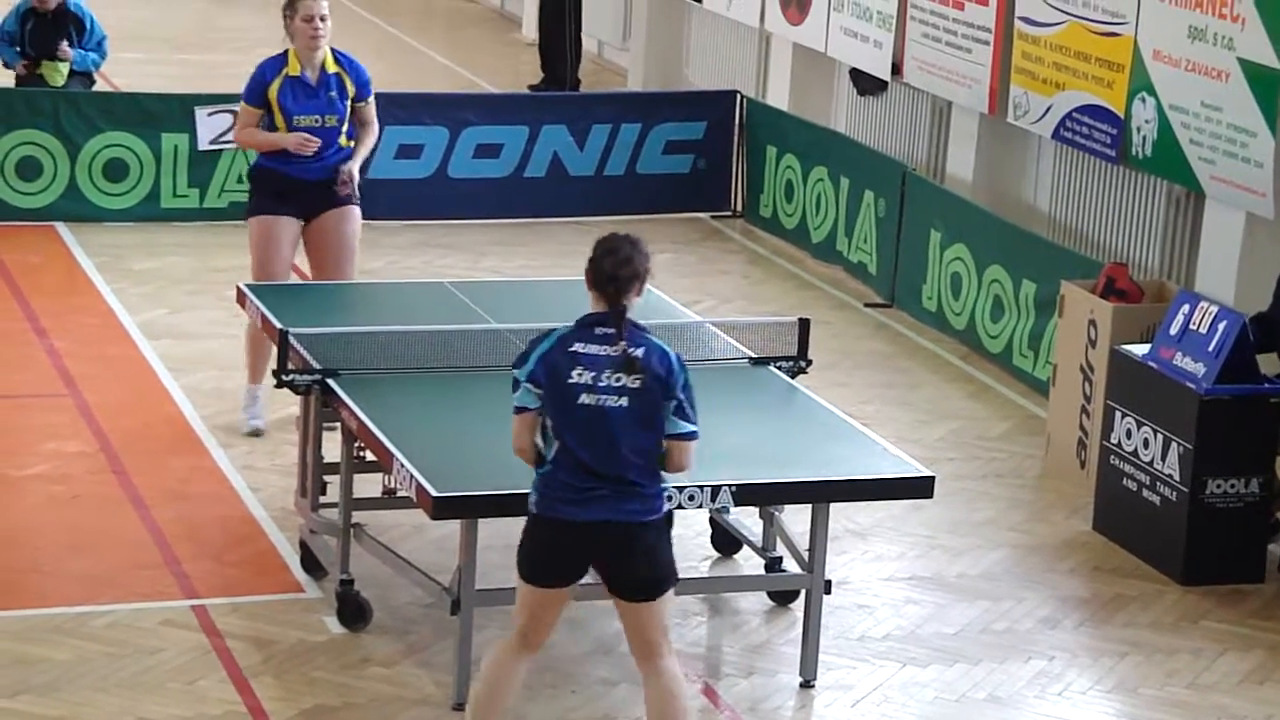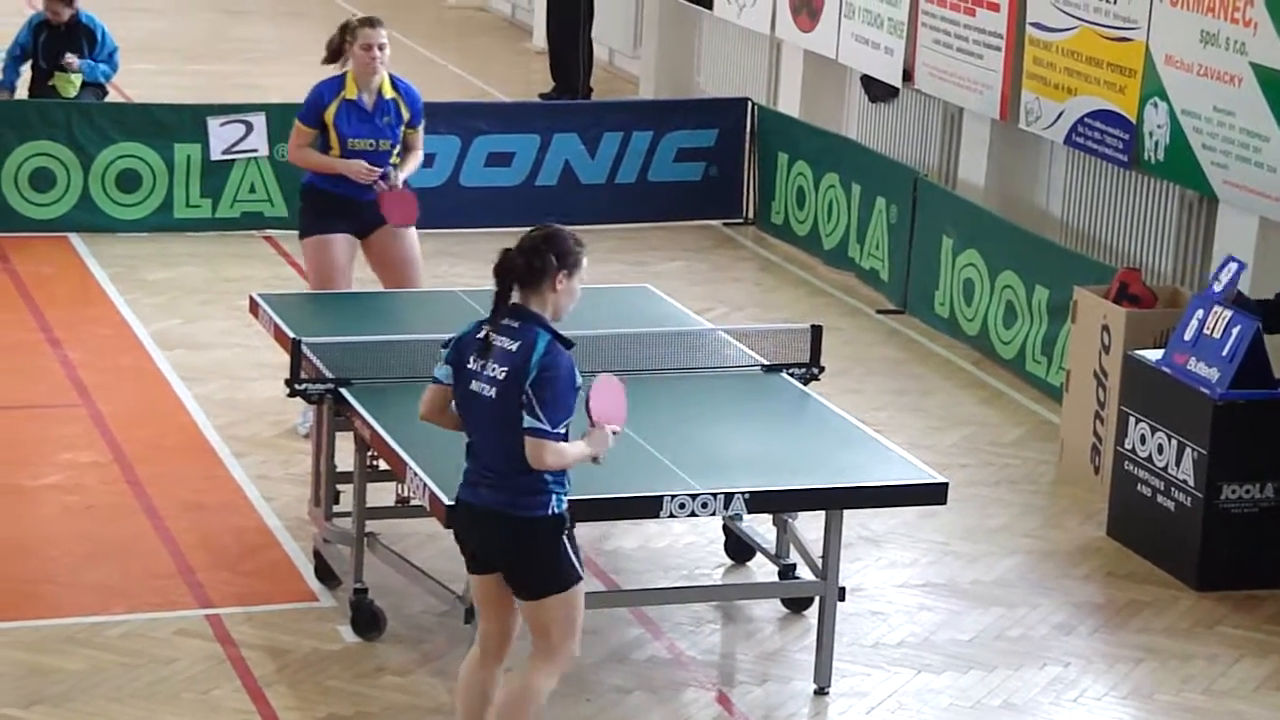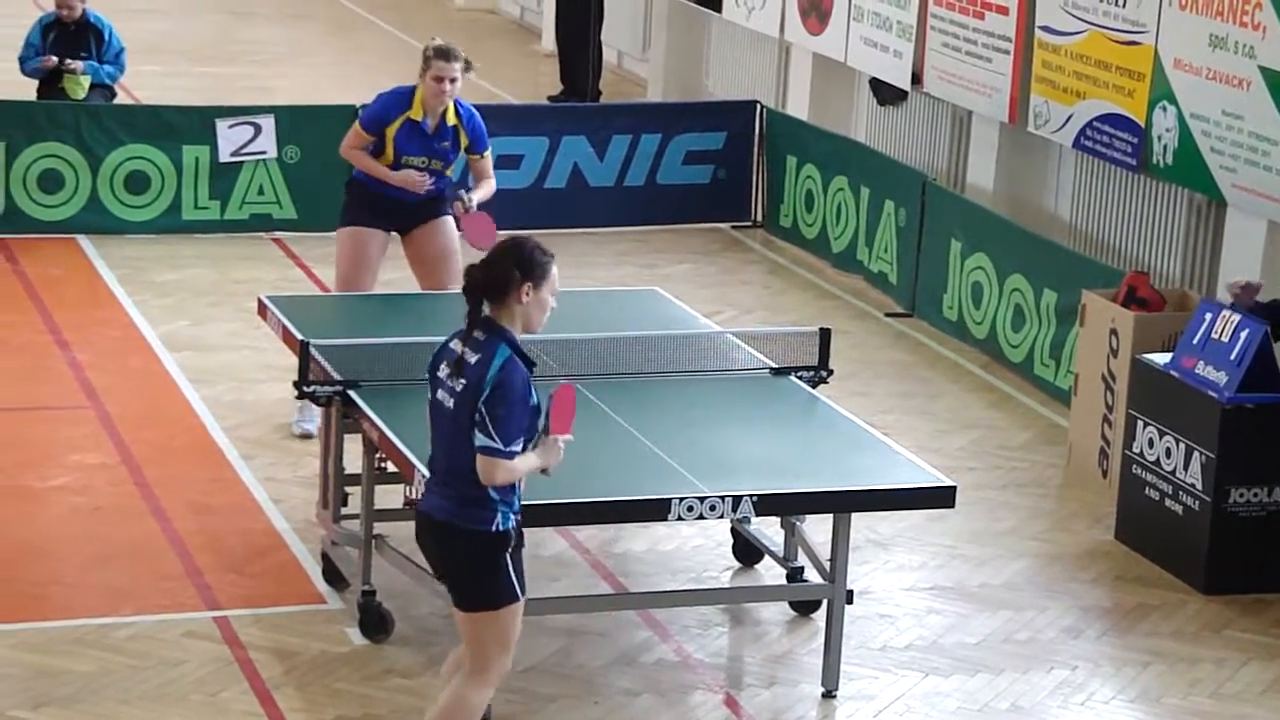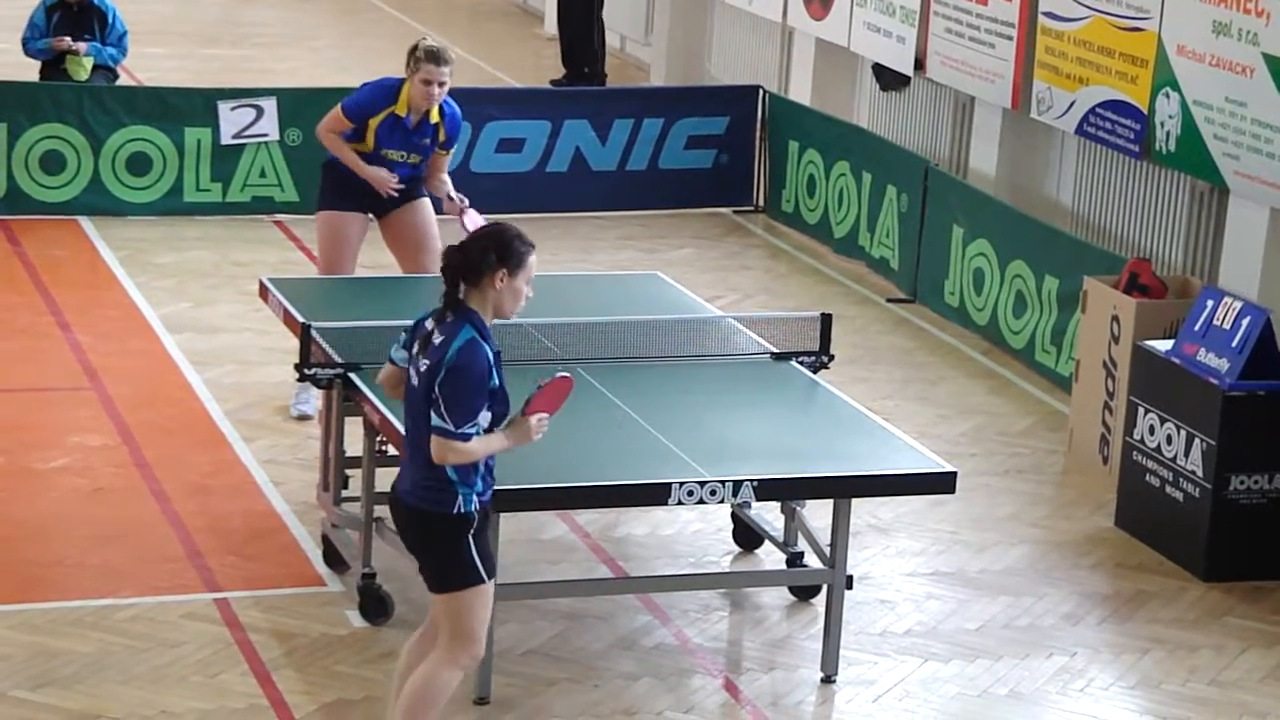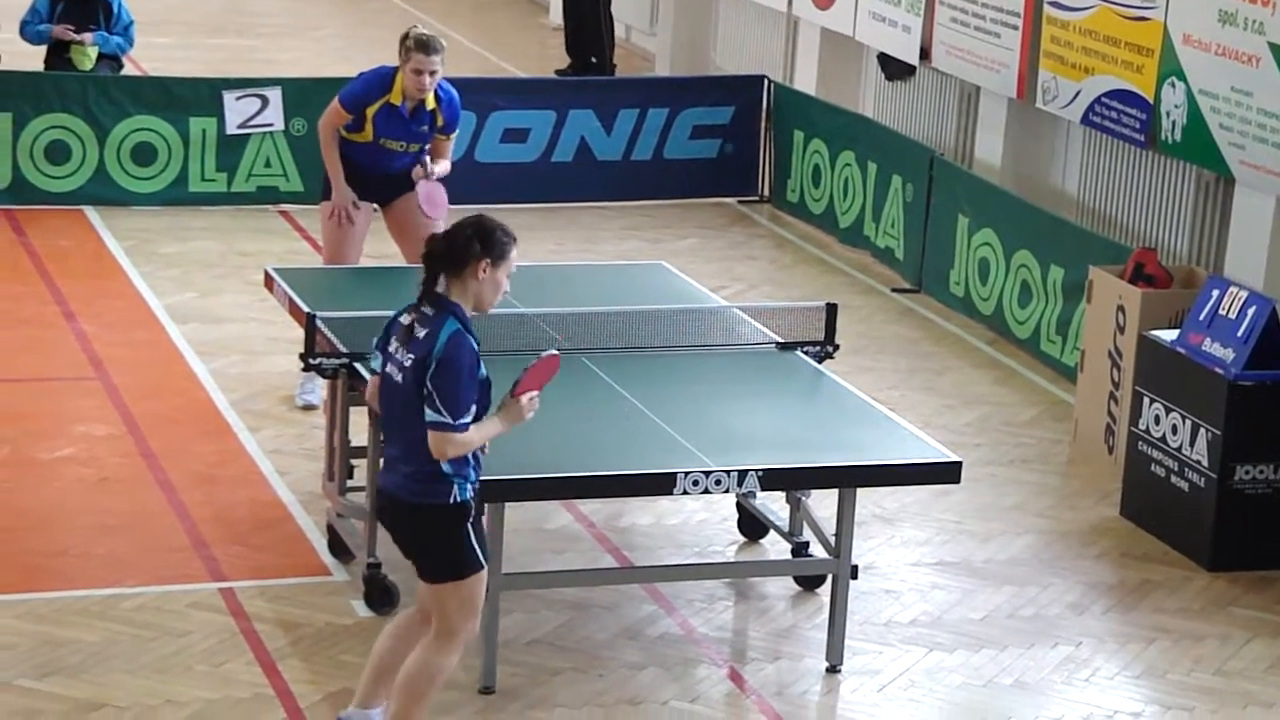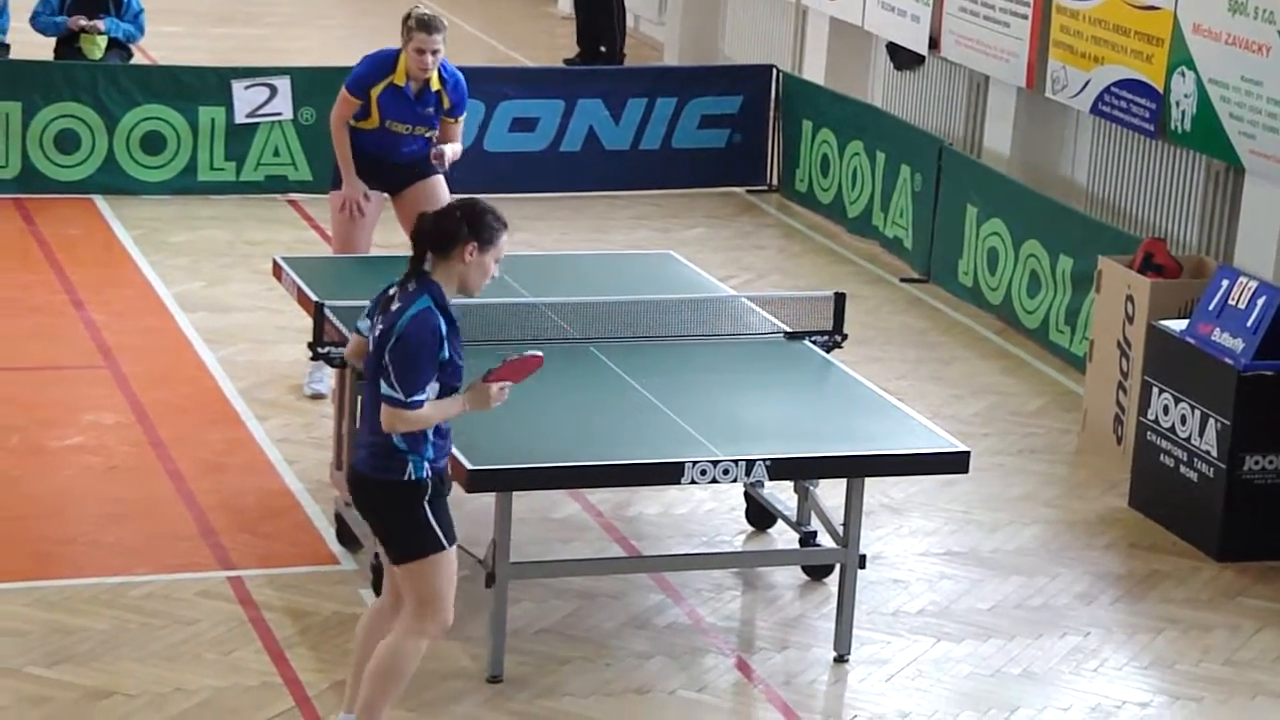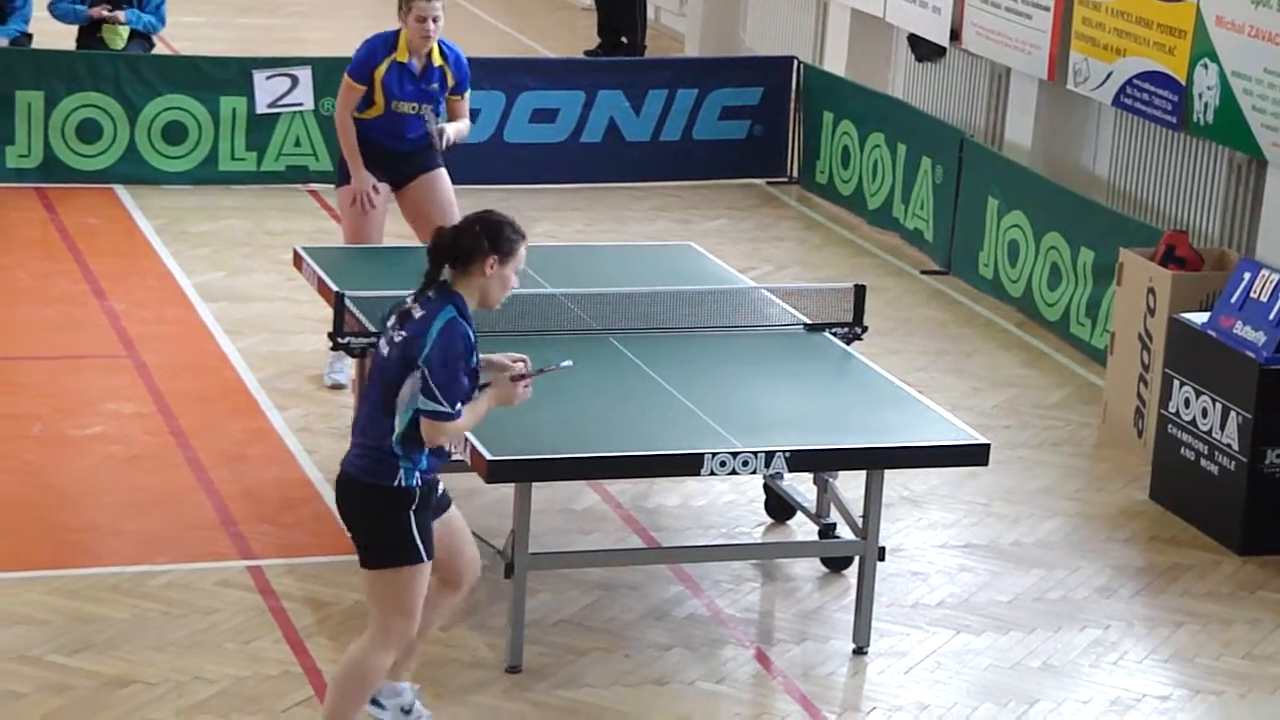
dt=0.4s
person 1, frame 1
left shoulder: (546, 351)
right shoulder: (663, 362)
left elbow: (523, 443)
right elbow: (681, 459)
left hip: (555, 522)
right hip: (635, 527)
left knee: (522, 642)
right knee: (655, 657)
person 1, frame 2
left shoulder: (473, 336)
right shoulder: (550, 359)
left elbow: (431, 409)
right elbow: (543, 457)
right wrist: (590, 444)
left hip: (474, 512)
right hip: (530, 523)
left knee: (492, 644)
right knee: (554, 654)
person 1, frame 3
left shoulder: (454, 348)
right shoulder: (509, 374)
right elbow: (493, 473)
right wrist: (541, 457)
left hip: (437, 520)
right hip: (480, 533)
left knee: (477, 652)
right knee: (488, 668)
person 1, frame 4
left shoulder: (430, 326)
right shoulder: (471, 355)
left elbow: (388, 382)
right elbow: (447, 451)
right wrist: (510, 436)
left hip: (415, 501)
right hip: (449, 513)
left knee: (442, 632)
right knee: (461, 653)
person 1, frame 5
left shoulder: (405, 320)
right shoulder: (456, 346)
left elbow: (376, 397)
right elbow: (446, 444)
right wrist: (505, 418)
left hip: (397, 493)
right hip: (439, 505)
left knee: (430, 612)
right knee: (453, 632)
person 1, frame 6
left shoulder: (399, 294)
right shoulder: (425, 322)
left elbow: (356, 353)
right elbow: (397, 418)
right wrist: (469, 399)
left hip: (378, 474)
right hip: (403, 483)
left knee: (401, 602)
right knee: (431, 619)
person 1, frame 7
left shoulder: (424, 306)
right shoulder: (449, 330)
right elbow: (439, 430)
left wrist: (481, 366)
right wrist: (493, 396)
left hip: (406, 480)
right hip: (385, 490)
left knee: (462, 571)
right knee: (393, 628)
person 2, frame 1
left shoulder: (352, 72)
right shoulder: (268, 74)
left elbow: (369, 125)
right elbow: (242, 134)
left wrist: (355, 163)
right wrist: (285, 140)
left hip: (332, 188)
right hip: (276, 189)
right ankle: (254, 394)
person 2, frame 2
left shoulder: (406, 97)
right shoulder: (326, 95)
left elbow: (414, 151)
right elbow: (295, 152)
left wrist: (399, 175)
right wrist: (343, 165)
left hip: (384, 206)
right hip: (328, 206)
right ankle: (314, 402)
person 2, frame 3
left shoulder: (470, 122)
right shoulder: (391, 105)
left elbow: (487, 180)
right elbow: (349, 149)
left wrist: (473, 198)
right wrist: (393, 176)
left hip: (429, 205)
right hip: (371, 200)
right ankle: (310, 398)
person 2, frame 4
left shoulder: (450, 118)
right shoulder: (376, 96)
left elbow: (435, 174)
right elbow: (326, 131)
left wrist: (449, 196)
right wrist: (367, 171)
left hip: (404, 188)
right hip: (348, 181)
left knee: (432, 279)
right ankle: (308, 382)
person 2, frame 5
left shoulder: (448, 102)
right shoulder: (371, 85)
left elbow: (442, 160)
right elbow: (326, 128)
left wrist: (433, 171)
right wrist: (338, 187)
left hip: (406, 178)
right hip: (352, 173)
right knee: (337, 272)
right ankle: (313, 371)
person 2, frame 6
left shoulder: (453, 84)
right shoulder: (374, 68)
left elbow: (453, 142)
right elbow: (338, 120)
left wrist: (446, 153)
right wrist: (350, 180)
left hip: (417, 165)
right hip: (363, 162)
right ankle: (323, 359)
person 2, frame 7
left shoulder: (454, 61)
right shoulder: (375, 51)
left elbow: (462, 122)
right elbow: (343, 112)
left wrist: (449, 131)
right wrist: (357, 172)
left hip: (421, 157)
right hip: (369, 155)
right ankle: (341, 351)
